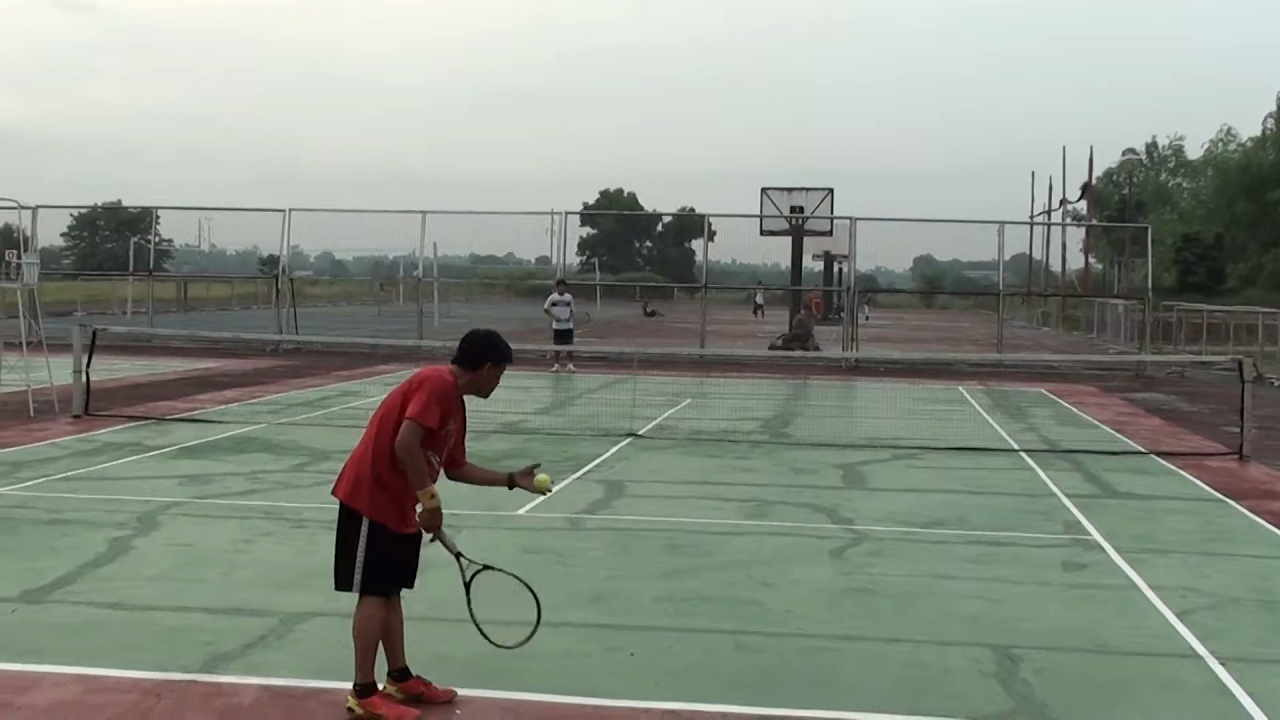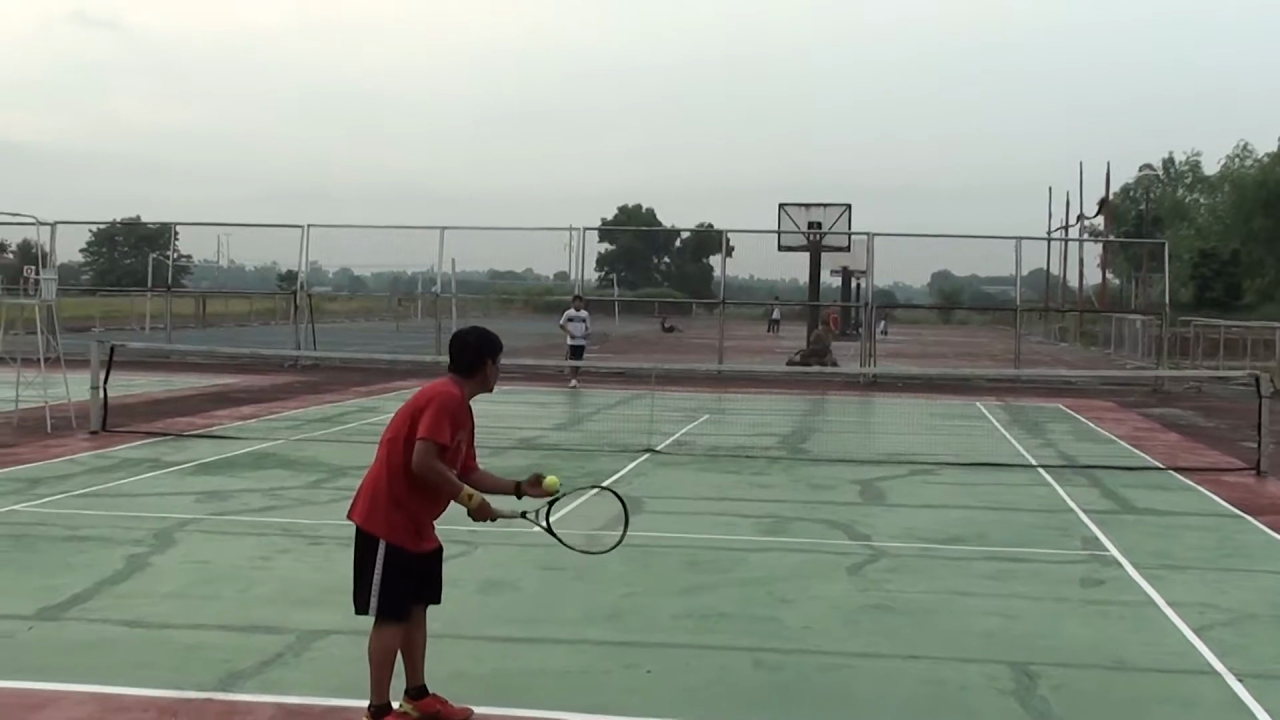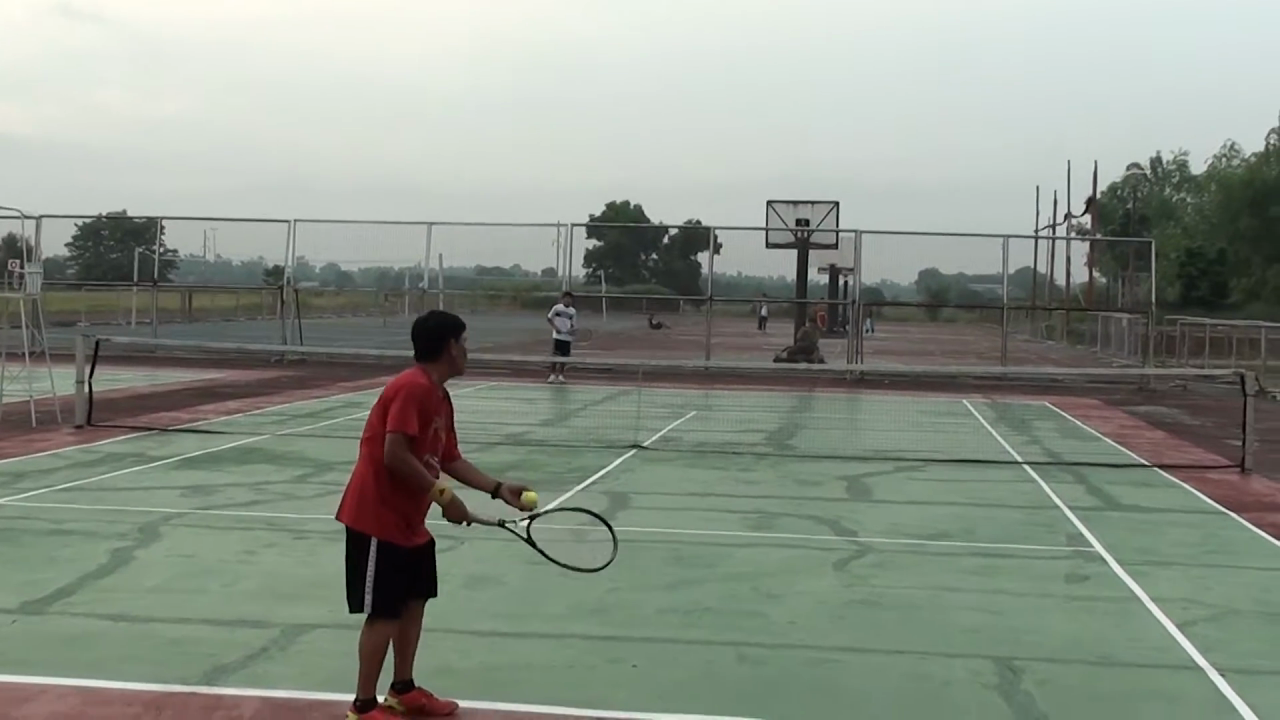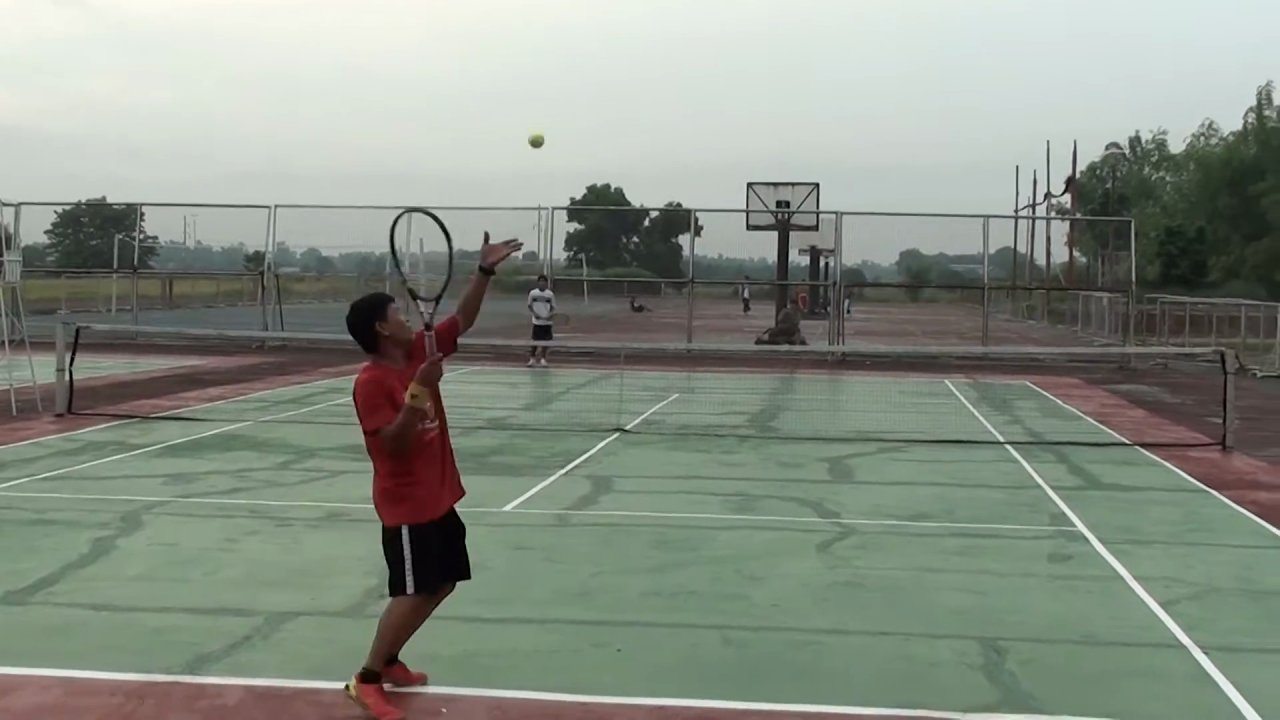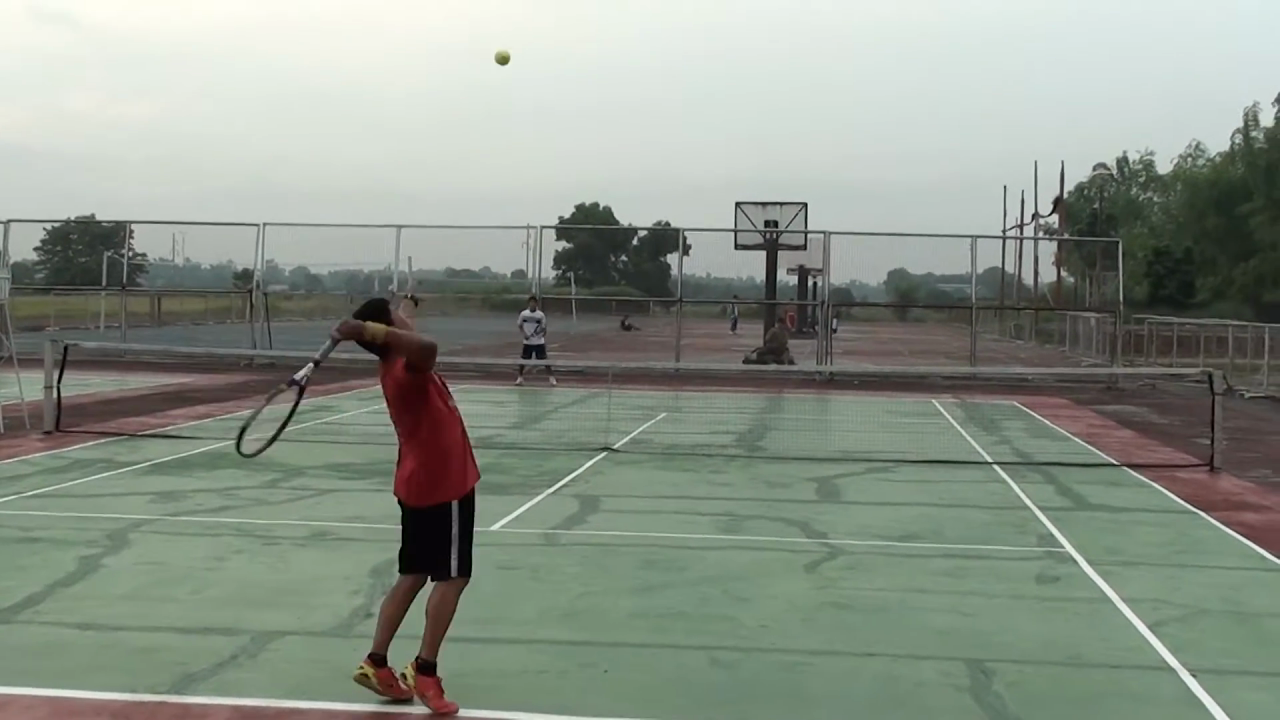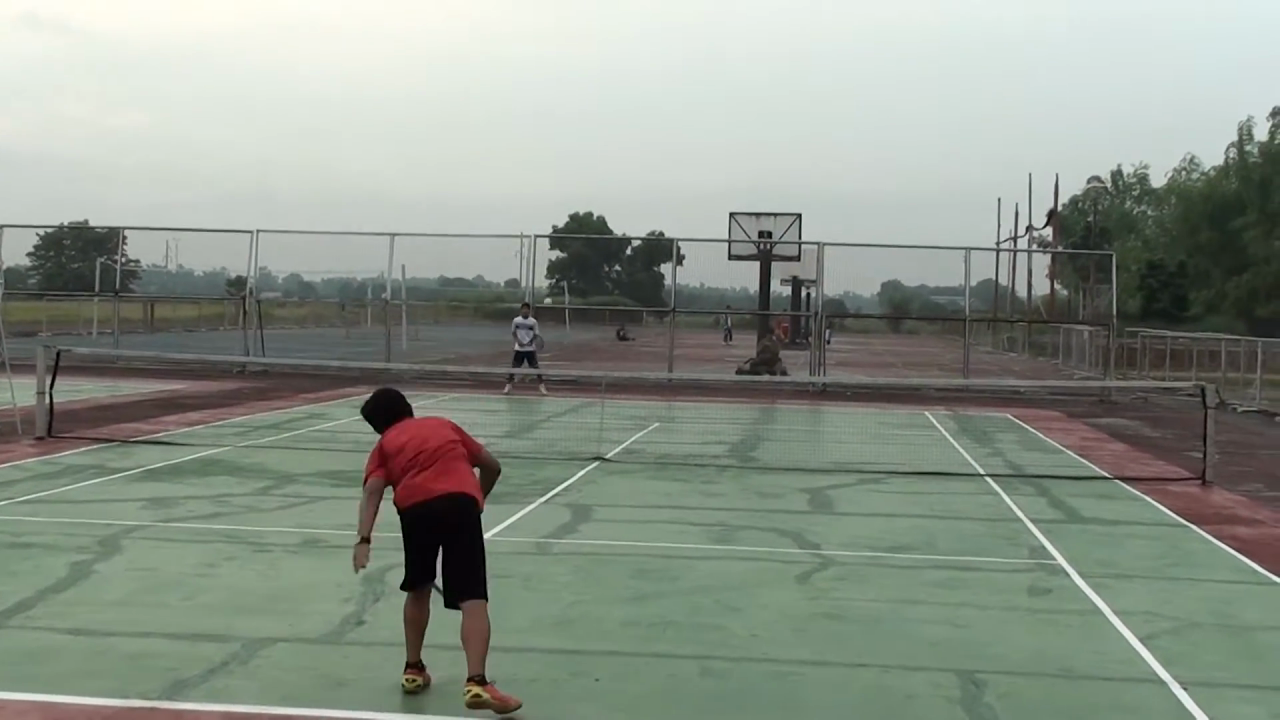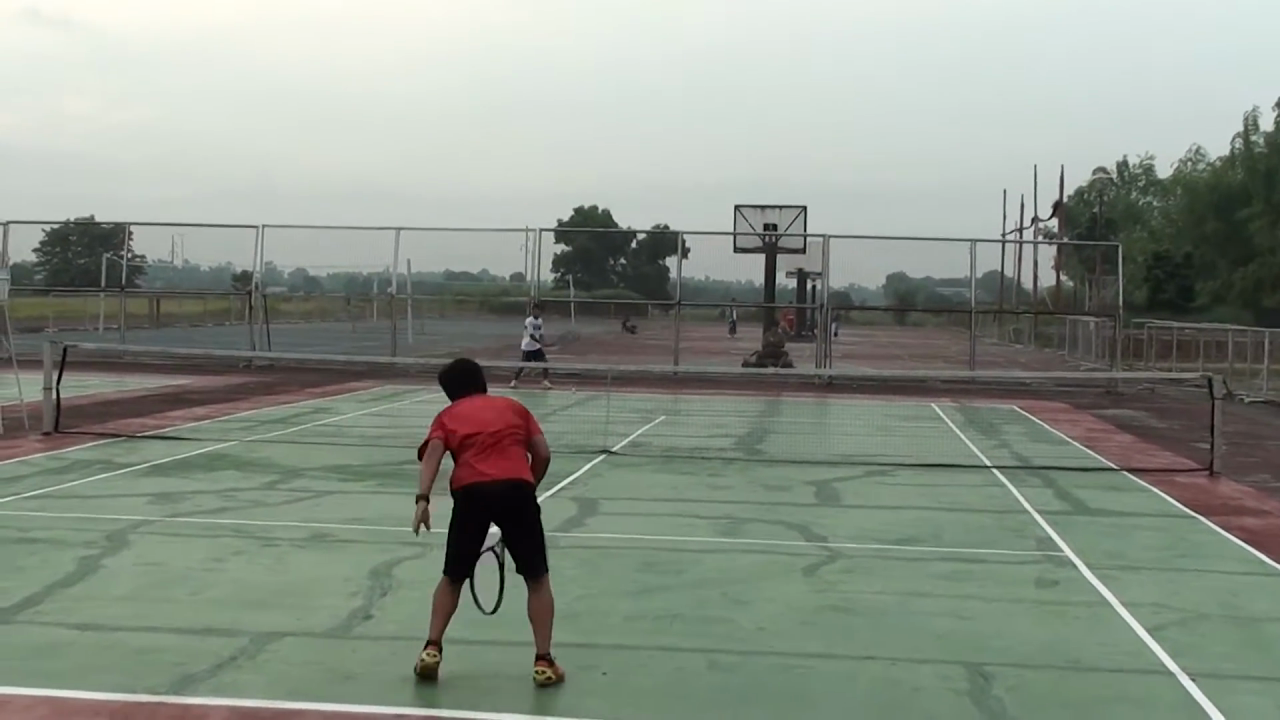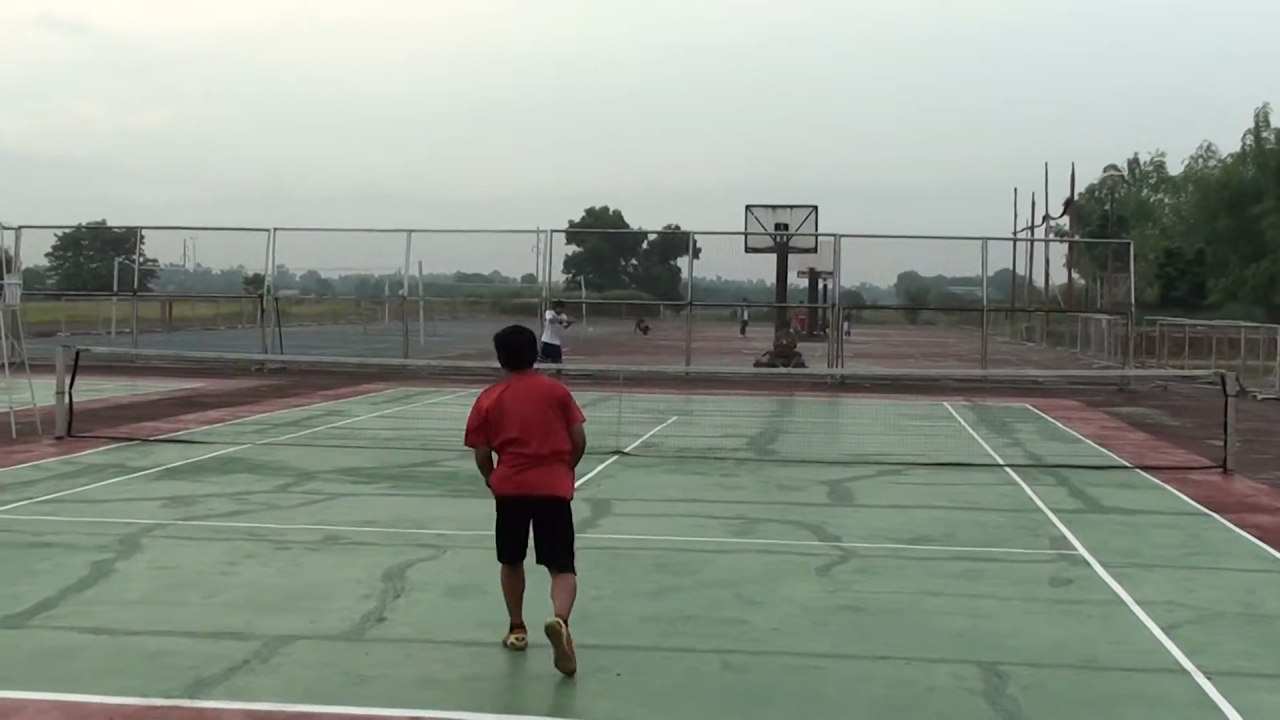
dt=0.4s
person 1, frame 1
left shoulder: (456, 403)
right shoulder: (437, 383)
left elbow: (457, 467)
right elbow: (405, 443)
left wrist: (512, 480)
right wrist: (430, 500)
left hip: (397, 504)
right hip: (370, 498)
left knee: (390, 590)
right knee: (375, 592)
left ankle: (400, 679)
person 1, frame 2
left shoulder: (460, 407)
right shoulder: (444, 398)
left elbow: (467, 473)
right elbow: (423, 463)
left wrist: (520, 488)
right wrist: (470, 500)
left hip: (415, 525)
right hip: (388, 521)
left knee: (415, 609)
right knee: (391, 615)
person 1, frame 3
left shoulder: (440, 396)
right shoulder: (413, 388)
left elbow: (450, 460)
right elbow: (393, 456)
left wrist: (499, 490)
right wrist: (444, 498)
left hip: (408, 521)
right hip: (377, 518)
left knee: (412, 603)
right knee: (384, 612)
person 1, frame 4
left shoulder: (420, 350)
right shoulder: (369, 384)
left elbow: (464, 315)
right elbow: (396, 438)
left wrist: (485, 270)
right wrist: (419, 390)
left hip: (439, 496)
right hip: (406, 504)
left knee: (441, 581)
right knee: (413, 591)
left ankle: (387, 661)
right ankle: (367, 679)
person 1, frame 5
left shoulder: (401, 364)
right shoulder: (406, 370)
right elbow: (426, 346)
right wrist: (369, 329)
left hip: (418, 483)
right hip: (442, 485)
left knee: (412, 576)
right knee: (453, 576)
left ankle: (376, 662)
right ankle: (425, 672)
person 1, frame 6
left shoulder: (384, 446)
right shoulder: (446, 425)
left elbow: (372, 492)
right elbow: (491, 466)
left wrist: (362, 540)
right wrist: (477, 501)
left hip: (415, 508)
right hip: (461, 501)
left knee: (419, 589)
right knee: (472, 599)
left ankle: (413, 668)
right ankle: (476, 683)
person 1, frame 7
left shoulder: (446, 417)
right shoulder: (513, 406)
left elbow: (432, 455)
right elbow: (542, 454)
left wrist: (423, 499)
left hip: (471, 490)
right hip: (516, 487)
left knee: (453, 577)
right knee: (537, 577)
left ankle: (432, 647)
right ankle: (544, 661)
person 1, frame 8
left shoulder: (488, 399)
right shoulder: (557, 390)
left elbow: (481, 456)
right elbow: (578, 442)
left wrist: (493, 480)
left hip: (509, 489)
right hip: (554, 489)
left knee: (511, 561)
right knee: (562, 569)
left ankle: (516, 629)
right ankle: (559, 620)
